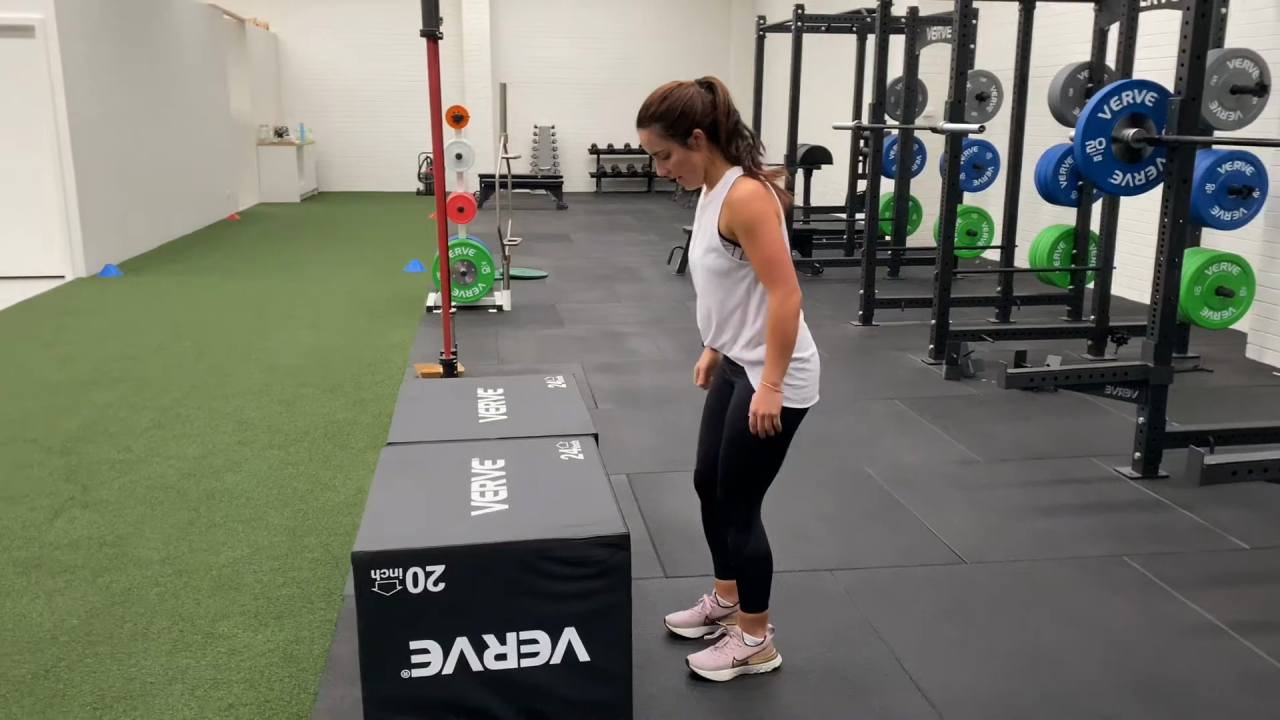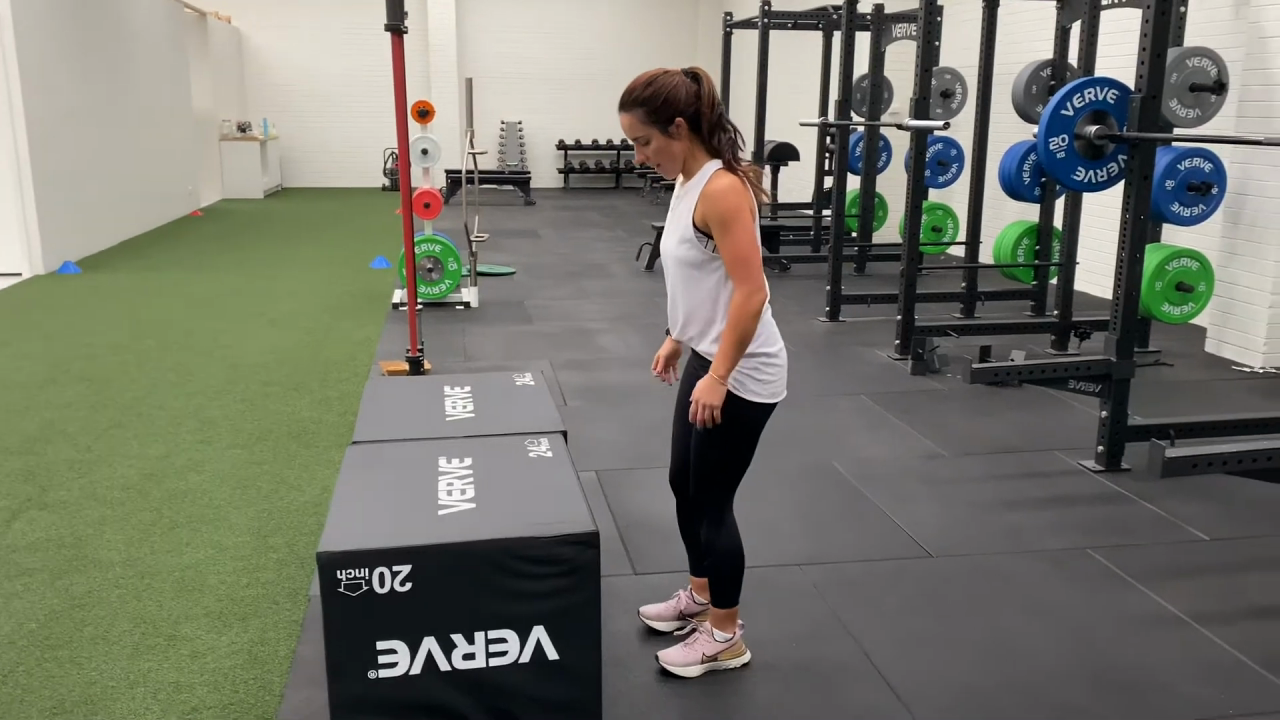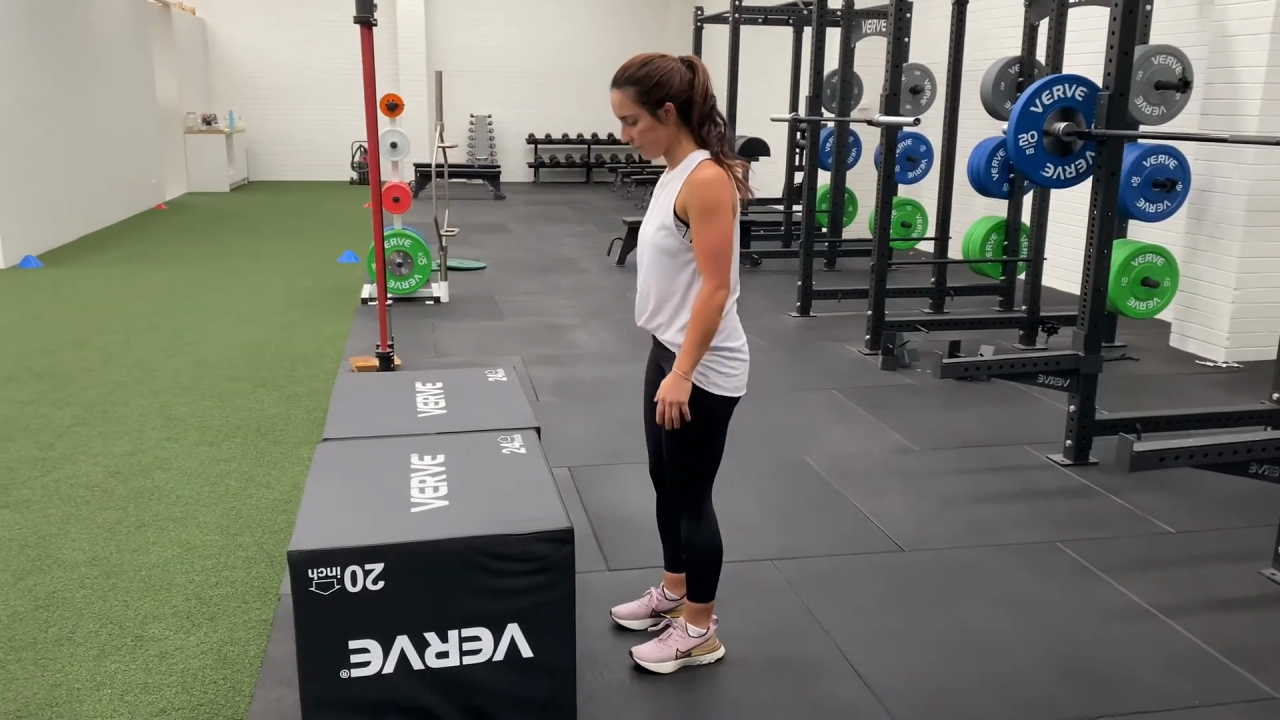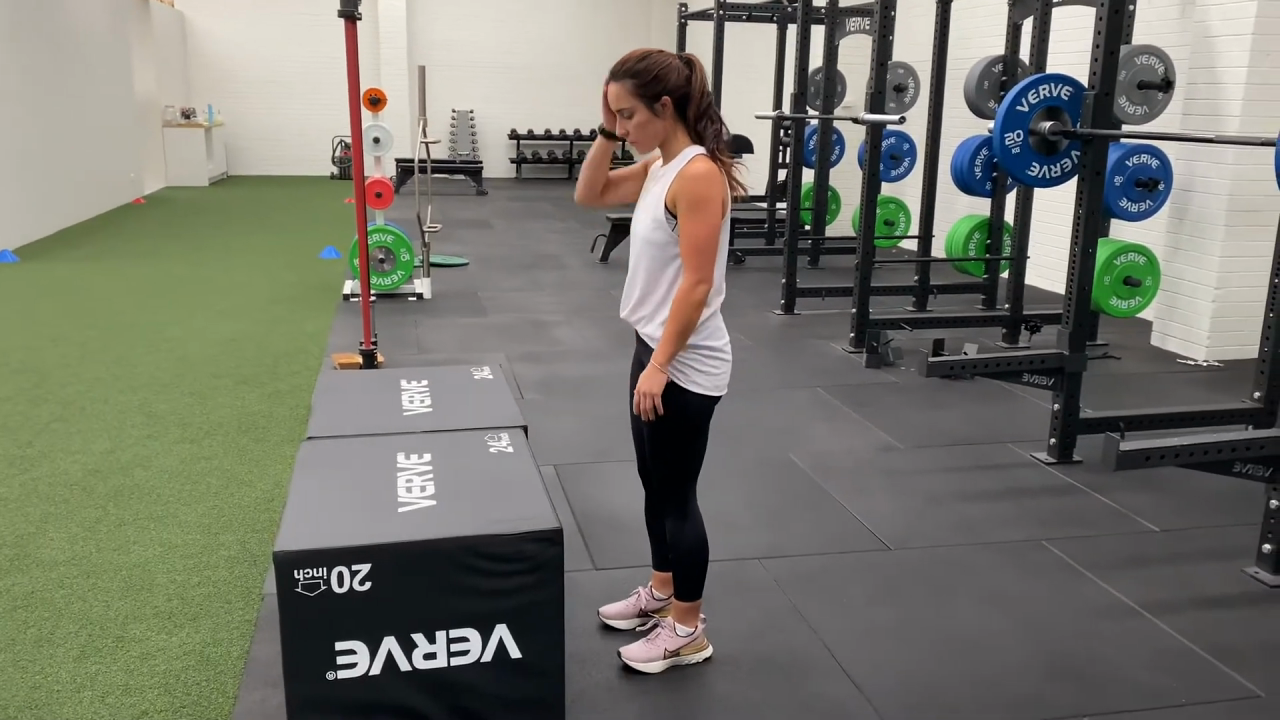
dt=0.7s
person 1, frame 1
left shoulder: (745, 196)
right shoulder: (712, 192)
left elbow: (785, 296)
left wrist: (771, 387)
right wrist: (713, 350)
left hip: (772, 375)
right hip: (738, 365)
left knee: (738, 502)
right knee: (709, 485)
left ankle: (755, 640)
right ankle: (726, 600)
person 1, frame 2
left shoulder: (721, 189)
right shoulder: (688, 183)
left elbow: (750, 292)
left wrist: (719, 376)
right wrist: (676, 337)
left hip: (740, 374)
right hip: (706, 358)
left knee: (711, 499)
right knee: (683, 484)
left ankle: (724, 636)
right ankle: (699, 595)
person 1, frame 3
left shoulder: (707, 180)
right shoulder: (675, 172)
left elbow: (715, 289)
left wrist: (682, 376)
left hip: (702, 368)
right hip: (670, 351)
left knee: (691, 495)
right knee: (665, 483)
left ankle: (699, 631)
right ankle: (673, 592)
person 1, frame 4
left shoulder: (699, 174)
right shoulder: (660, 166)
left elbow: (697, 284)
right elbow: (587, 194)
left wrist: (659, 367)
right wrist: (608, 131)
left hip: (684, 364)
right hip: (654, 347)
left knee: (676, 493)
right knee: (655, 484)
left ankle: (687, 630)
right ankle: (661, 591)
